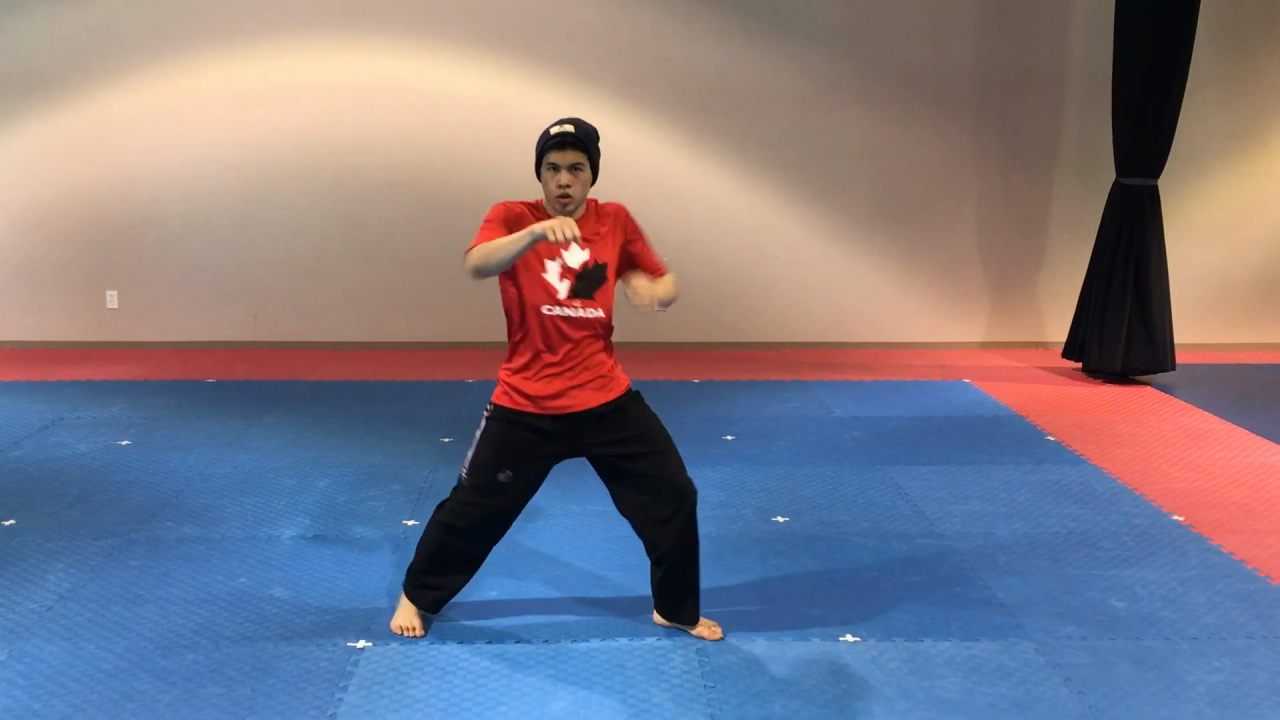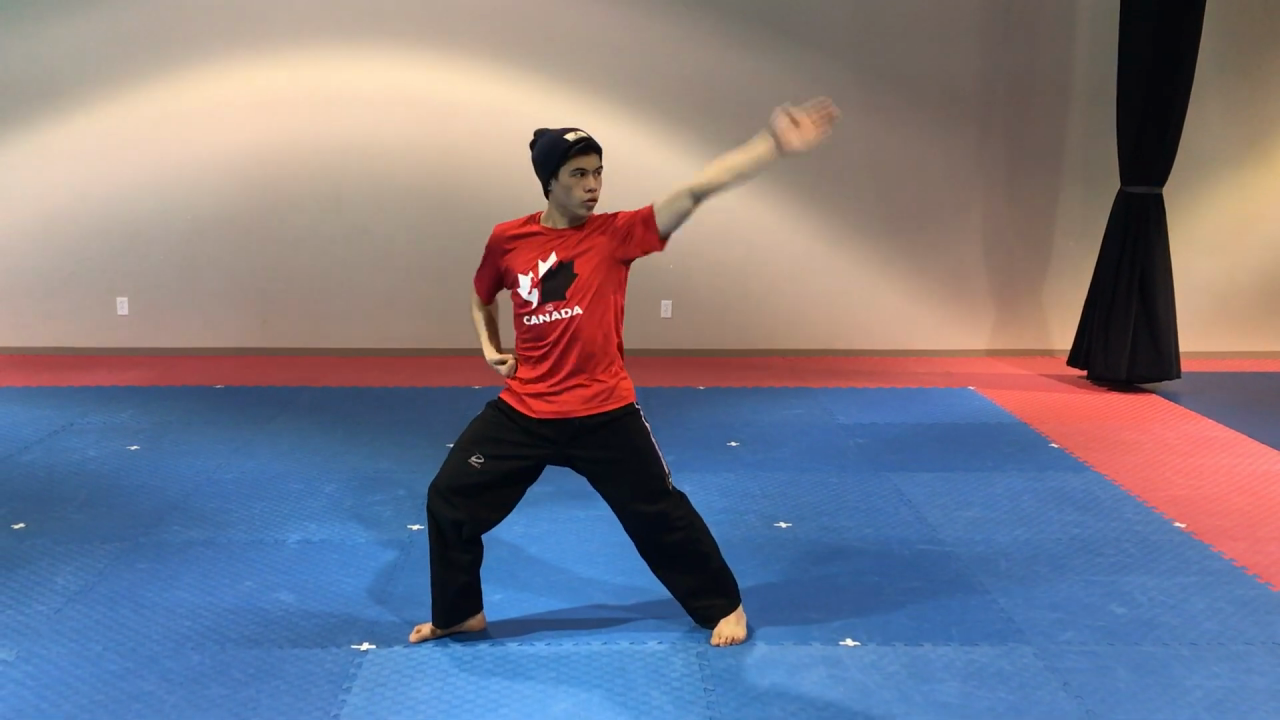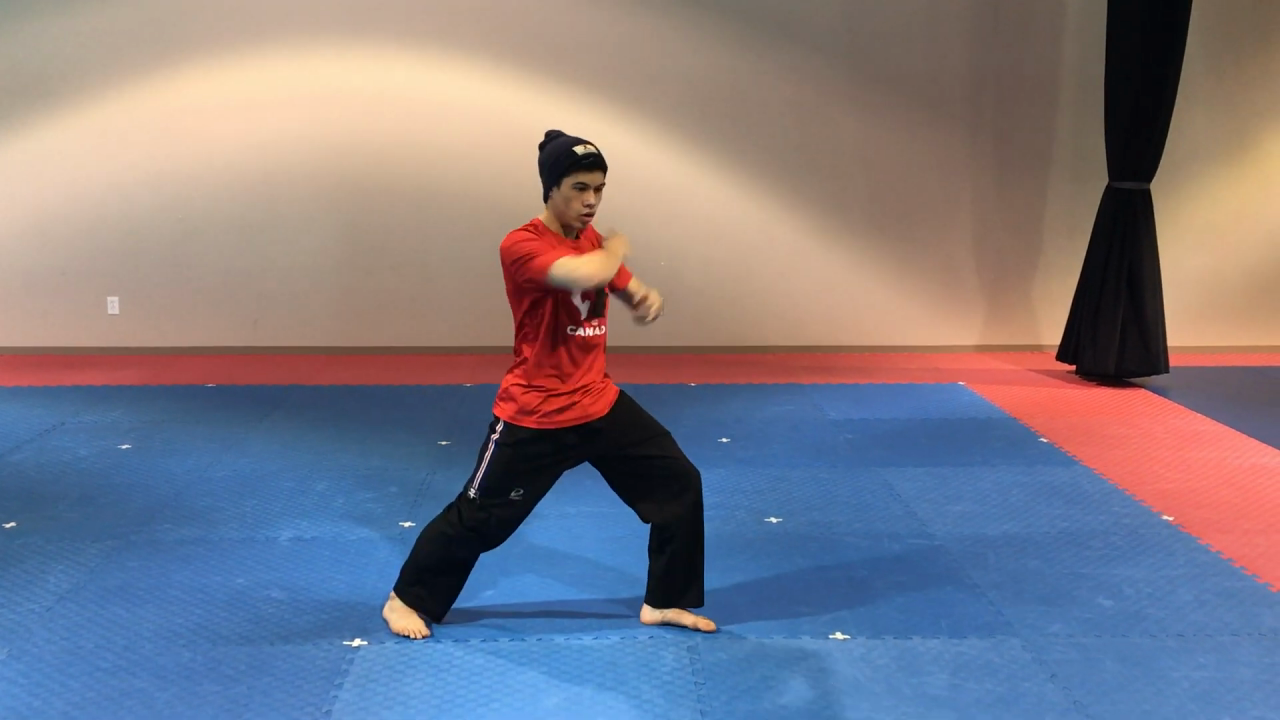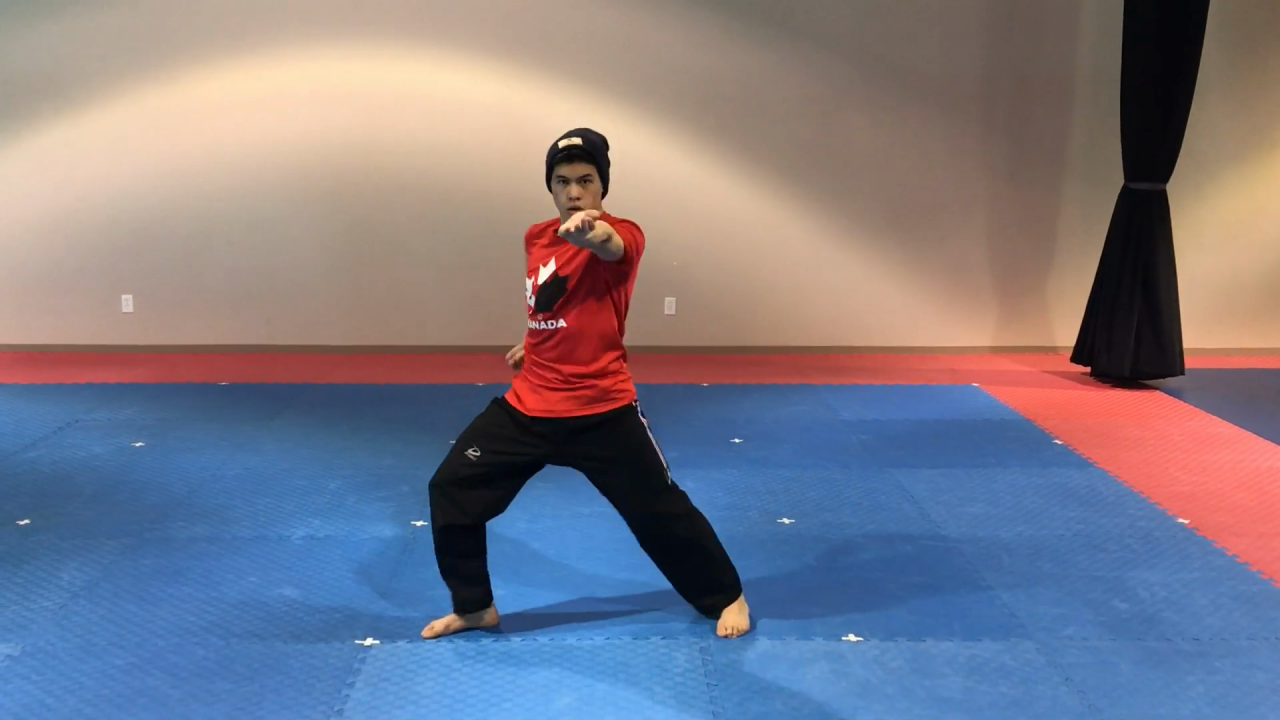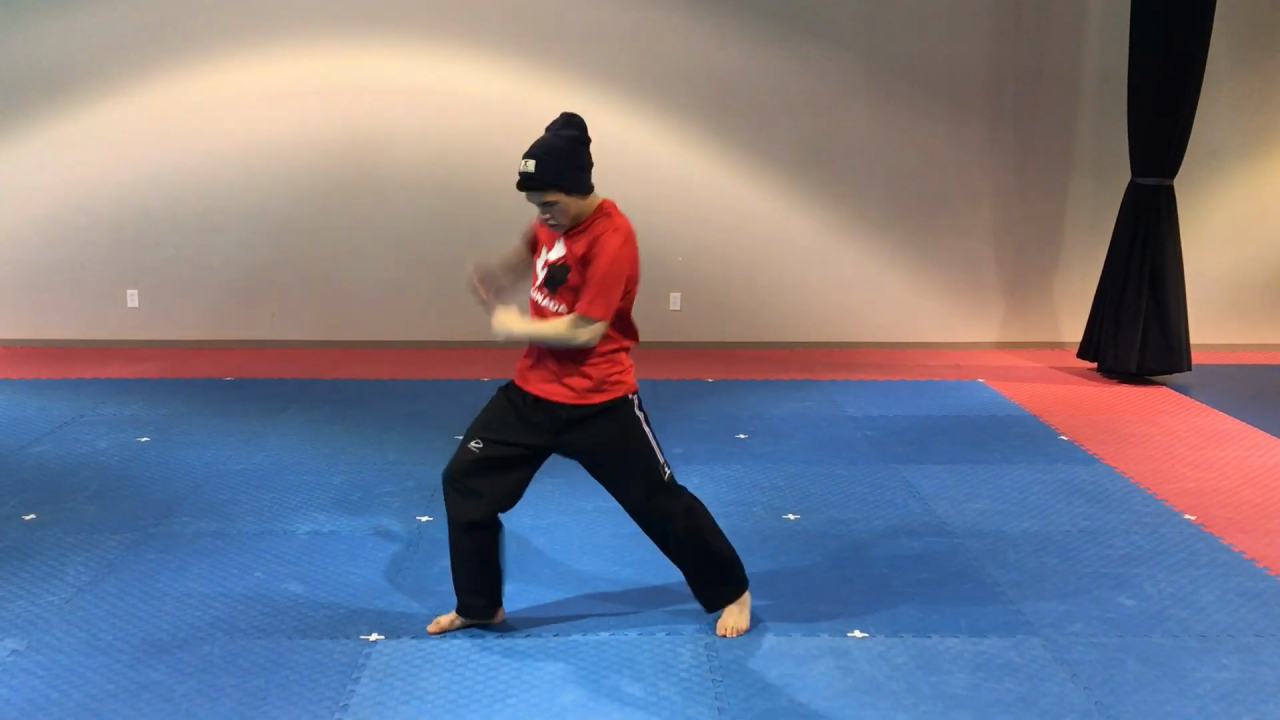
dt=1s
person 1, frame 1
left shoulder: (616, 219)
right shoulder: (512, 216)
left elbow: (665, 283)
right elbow: (478, 265)
left wrist: (651, 289)
right wrist: (537, 232)
left hip: (607, 398)
right hip: (526, 405)
left knee: (672, 494)
right knee: (475, 507)
left ankle: (677, 608)
right ankle: (417, 596)
person 1, frame 2
left shoulder: (615, 233)
right shoulder: (507, 238)
left elbow: (695, 191)
right elbow: (481, 294)
left wrist: (775, 143)
right wrist: (490, 346)
left hip: (605, 412)
right hip: (523, 411)
left knee: (662, 513)
right knee: (448, 498)
left ankle: (723, 606)
right ankle: (456, 613)
person 1, frame 3
left shoulder: (589, 241)
right shoulder: (521, 245)
left elbow: (627, 288)
right elbow: (583, 275)
left wrist: (647, 299)
right wrist: (616, 248)
left hip: (601, 405)
right hip: (533, 417)
left knee: (680, 484)
right knee: (479, 516)
left ankle: (666, 601)
right ankle: (406, 599)
person 1, frame 4
left shoulder: (622, 237)
right shoulder: (536, 236)
left elbow: (606, 244)
left wrist: (586, 228)
right wrist: (529, 343)
left hip: (602, 412)
right hip: (526, 407)
left knee: (662, 511)
right knee: (450, 488)
left ankle: (726, 597)
right ankle: (473, 606)
person 1, frame 5
left shoulder: (613, 235)
right shoulder: (551, 217)
left elbow: (583, 331)
right elbow: (530, 257)
left wrist: (516, 326)
right wrist: (497, 278)
left hip: (602, 399)
right hip: (533, 390)
left knee: (660, 503)
right knee: (464, 480)
left ankle: (731, 593)
right ankle: (478, 604)
